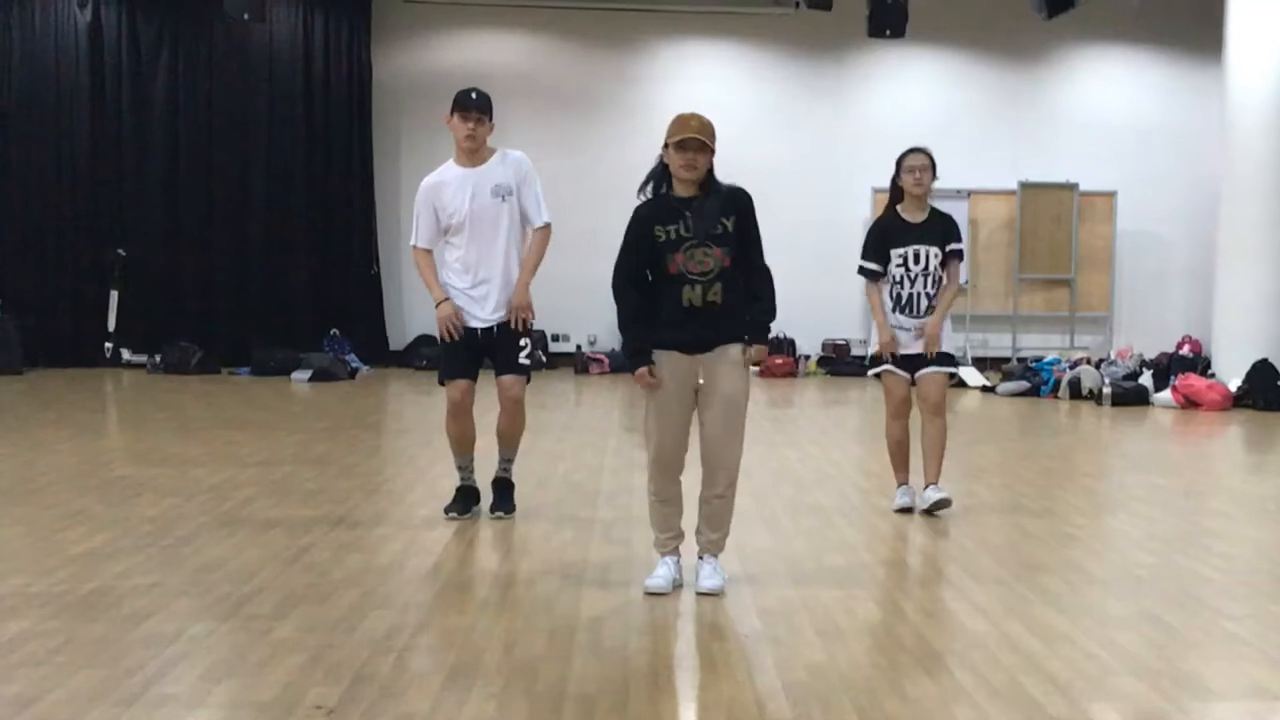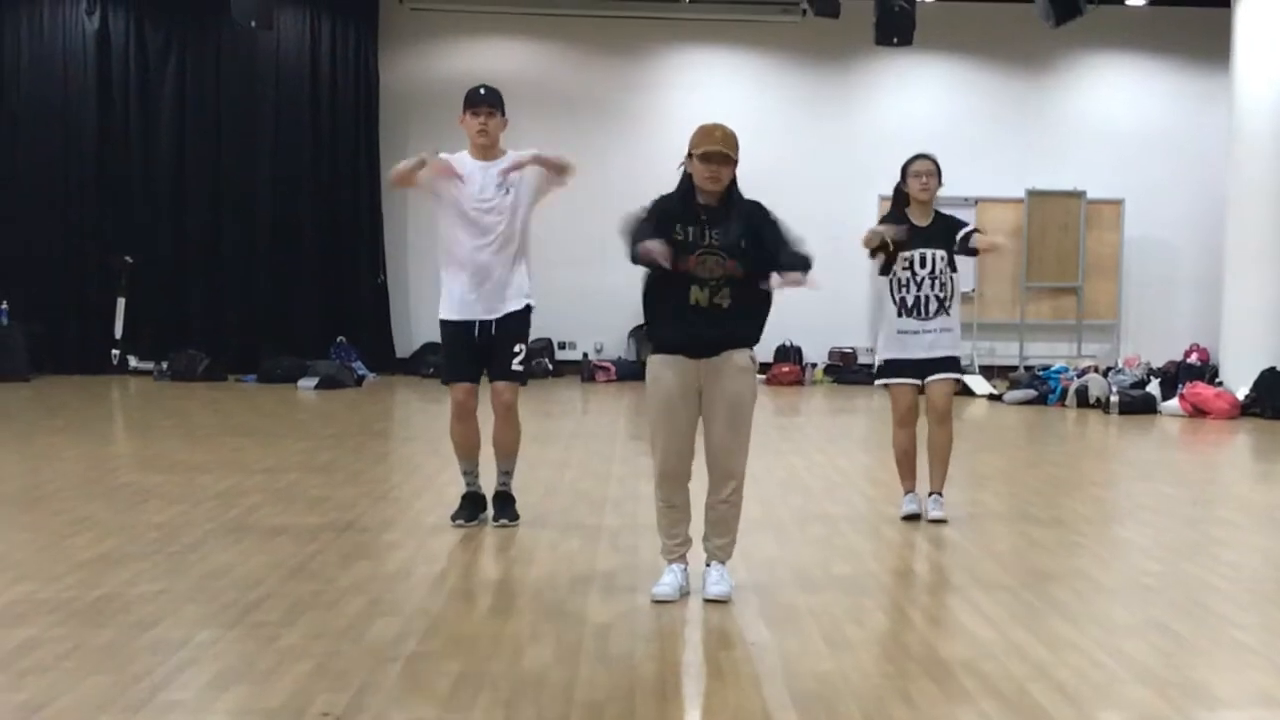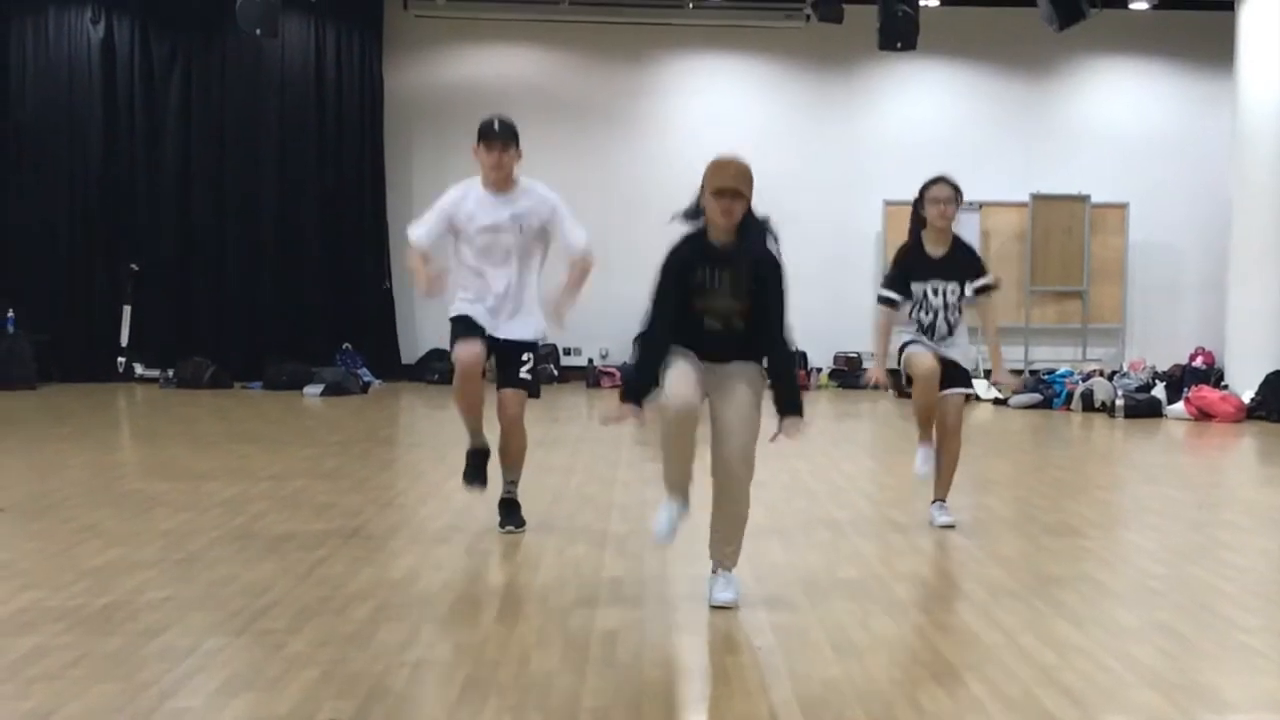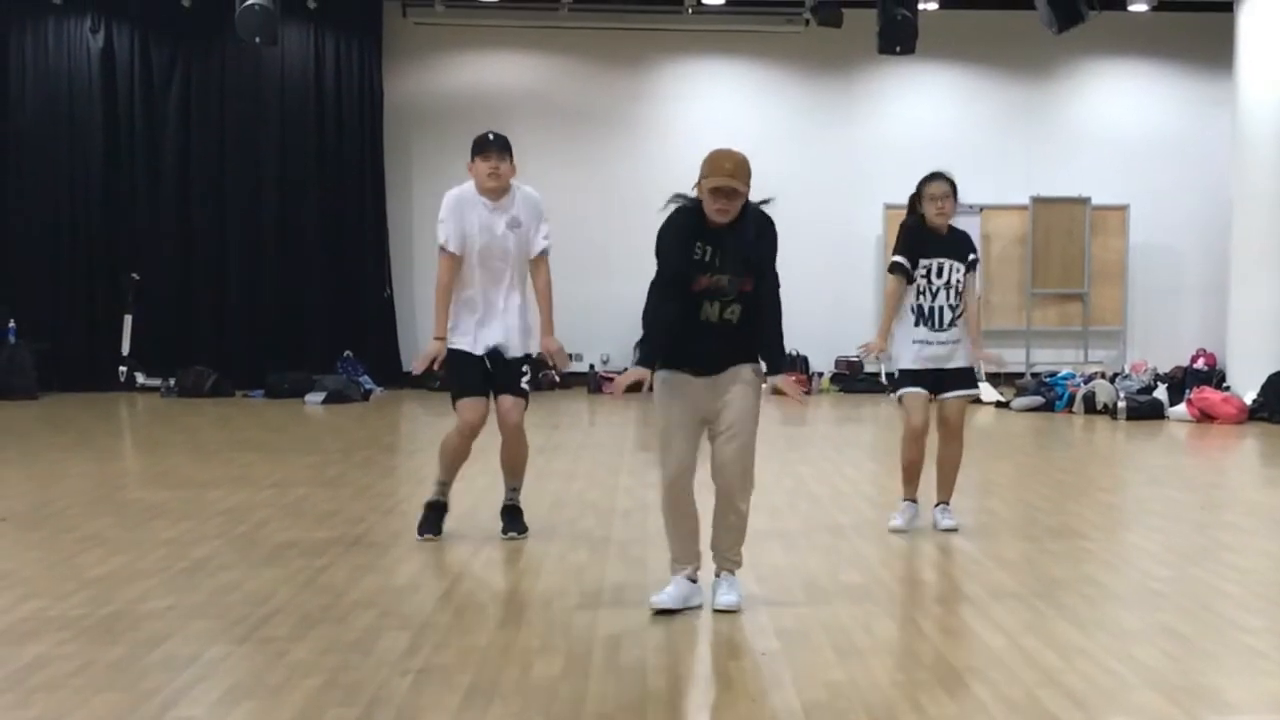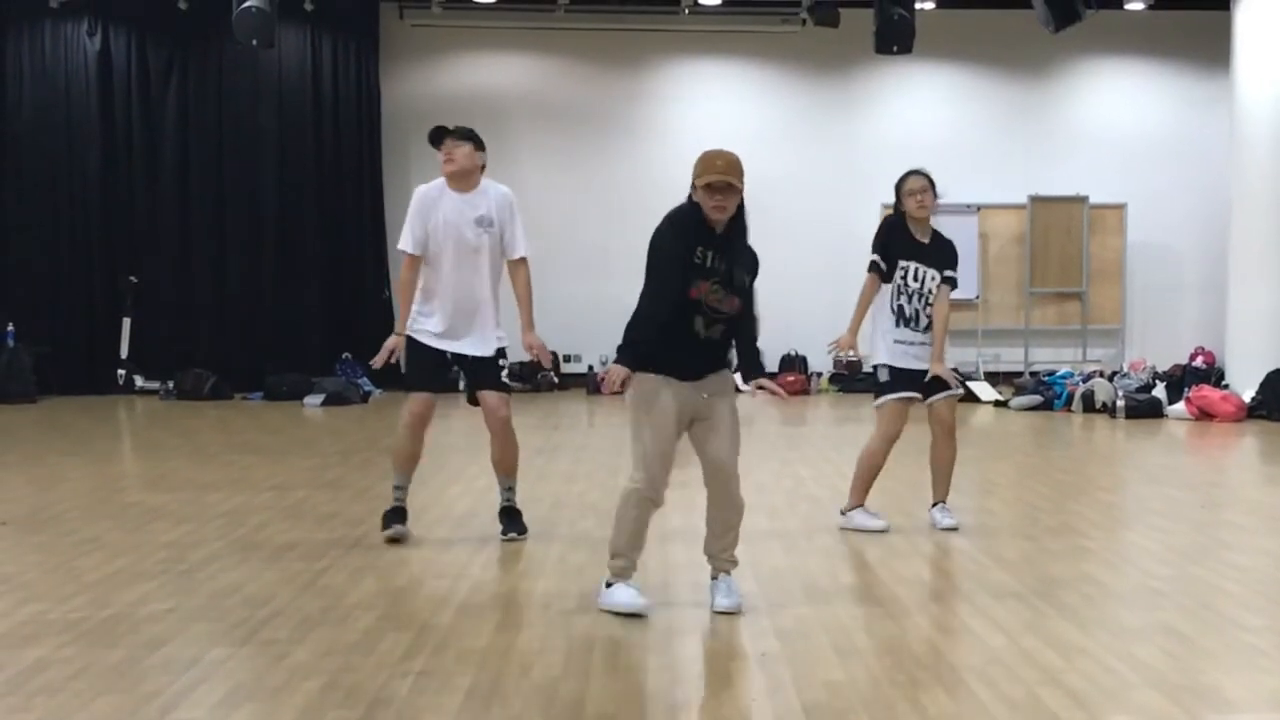
dt=0.4s
person 1, frame 1
left shoulder: (735, 203)
right shoulder: (649, 215)
left elbow: (756, 272)
right elbow: (627, 286)
left wrist: (759, 330)
right wrist: (637, 353)
left hip: (726, 351)
right hip: (667, 354)
left knee: (722, 461)
right knee: (663, 461)
left ankle: (710, 556)
right ankle: (668, 555)
person 1, frame 2
left shoulder: (750, 215)
right shoulder: (669, 209)
left elbow: (784, 254)
right elbow: (641, 234)
left wrist: (792, 270)
right wrist: (647, 245)
left hip: (732, 356)
right hip: (672, 355)
left knee: (728, 468)
right knee: (670, 468)
left ankle: (717, 562)
right ankle: (675, 562)
person 1, frame 3
left shoulder: (760, 260)
right shoulder: (684, 252)
left elbow: (773, 337)
right elbow: (658, 328)
left wrist: (789, 407)
right wrist: (633, 395)
left hip: (740, 369)
right hip: (685, 358)
left knee: (735, 472)
right knee: (679, 405)
left ankle: (723, 569)
right ankle: (677, 494)
person 1, frame 4
left shoulder: (760, 230)
right shoulder: (679, 227)
left elbow: (767, 300)
right elbow: (662, 296)
left wrist: (777, 367)
right wrist: (647, 361)
left hip: (738, 373)
right hip: (679, 372)
left knee: (734, 475)
right knee: (676, 478)
left ankle: (726, 572)
right ankle: (685, 576)
person 1, frame 5
left shoulder: (743, 252)
right shoulder: (677, 227)
left elbow: (743, 317)
right elbow: (655, 297)
left wrist: (754, 371)
right wrist: (627, 360)
left hip: (713, 379)
right hip: (658, 375)
left knee: (726, 479)
right knee: (648, 480)
left ankle: (722, 573)
right ankle: (616, 579)
person 2, frame 1
left shoulder: (516, 166)
right shoulder: (433, 185)
left elbow: (541, 229)
right elbow: (422, 249)
left wrist: (522, 285)
right wrist: (440, 298)
left hip: (509, 308)
right hip: (459, 312)
left knee: (512, 395)
right knee: (457, 399)
left ankle: (504, 479)
right ankle: (466, 486)
person 2, frame 2
left shoulder: (524, 168)
right shoulder: (444, 168)
left elbow: (564, 170)
right elbow: (398, 179)
left wrist: (535, 159)
right wrist: (422, 163)
left hip: (510, 304)
right hip: (459, 307)
left knee: (505, 400)
right knee: (461, 401)
left ankle: (504, 491)
right ankle: (472, 492)
person 2, frame 3
left shoulder: (541, 201)
right shoulder: (458, 198)
left elbow: (583, 254)
right elbow: (418, 244)
left wrist: (568, 291)
right wrist: (424, 273)
left hip: (520, 321)
right hip: (472, 311)
left knee: (511, 410)
right knee: (467, 364)
left ankle: (510, 498)
right ankle: (476, 445)
person 2, frame 4
left shoulder: (529, 203)
right shoulder: (456, 201)
left elbow: (539, 266)
right elbow: (447, 265)
left wrist: (548, 333)
right wrist: (439, 336)
left hip: (514, 335)
right hip: (465, 334)
left knee: (512, 419)
right knee: (471, 422)
left ankle: (512, 505)
right ankle: (438, 501)
person 2, frame 5
left shoulder: (501, 199)
right shoulder: (426, 197)
left elbow: (518, 265)
right elbow: (409, 265)
left wrist: (528, 329)
right wrist: (399, 330)
left hip: (484, 333)
right hip: (430, 329)
left knee: (499, 415)
right knee: (416, 413)
left ankle: (508, 507)
right ankle: (396, 507)
person 3, frame 1
left shoulder: (945, 225)
right shoulder: (883, 226)
left elbow: (952, 281)
right elbow: (873, 284)
left wrist: (936, 321)
right wrist: (882, 328)
left hip: (932, 332)
right hip: (894, 332)
left knee: (933, 405)
right knee: (897, 406)
left ankle: (931, 485)
right ankle: (903, 486)
person 3, frame 2
left shoulder: (950, 226)
right shoulder: (893, 225)
left elbow: (994, 246)
right elbow: (868, 242)
left wrist: (988, 245)
right wrist: (879, 233)
left hip: (941, 338)
right hip: (899, 338)
left knee: (940, 412)
right knee: (904, 416)
left ankle: (936, 495)
right ankle: (909, 493)
person 3, frame 3
left shoulder: (966, 255)
right shoulder: (907, 254)
left elbow: (985, 310)
right elbow: (887, 311)
left wrist: (997, 362)
right wrist: (879, 362)
left hip: (954, 350)
right hip: (918, 343)
left knee: (951, 426)
right knee: (926, 370)
left ankle: (940, 502)
right ankle: (925, 441)
person 3, frame 4
left shoulder: (964, 242)
right shoulder: (910, 232)
left elbow: (969, 293)
right elbow: (896, 285)
left wrist: (976, 343)
right wrist: (882, 335)
left hip: (954, 351)
right hip: (911, 349)
left knee: (952, 427)
right knee: (916, 426)
left ankle: (942, 505)
right ankle: (908, 501)
person 3, frame 5
left shoulder: (946, 249)
right shoulder: (891, 229)
left elbow: (941, 304)
right elbow: (873, 281)
left wrist: (938, 358)
right wrist: (852, 332)
left hip: (928, 353)
right hip: (893, 351)
left knee: (945, 426)
right knee: (889, 431)
left ankle: (939, 505)
right ankle: (853, 507)
